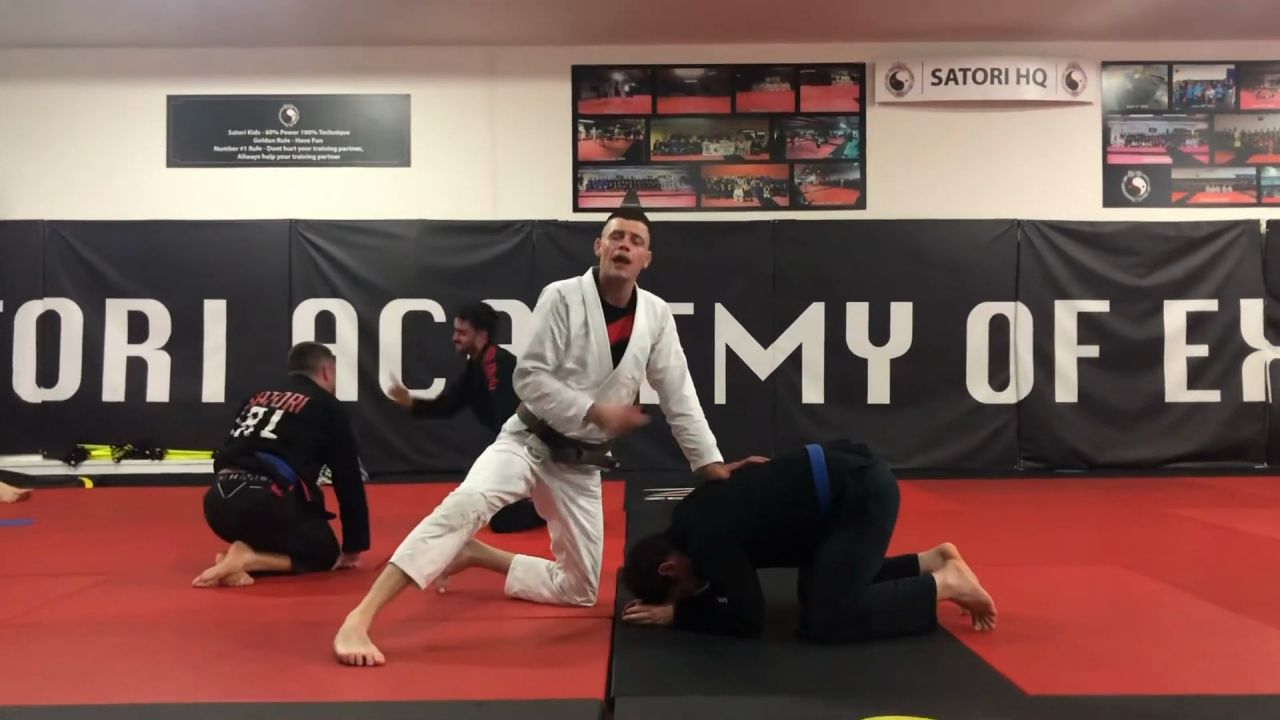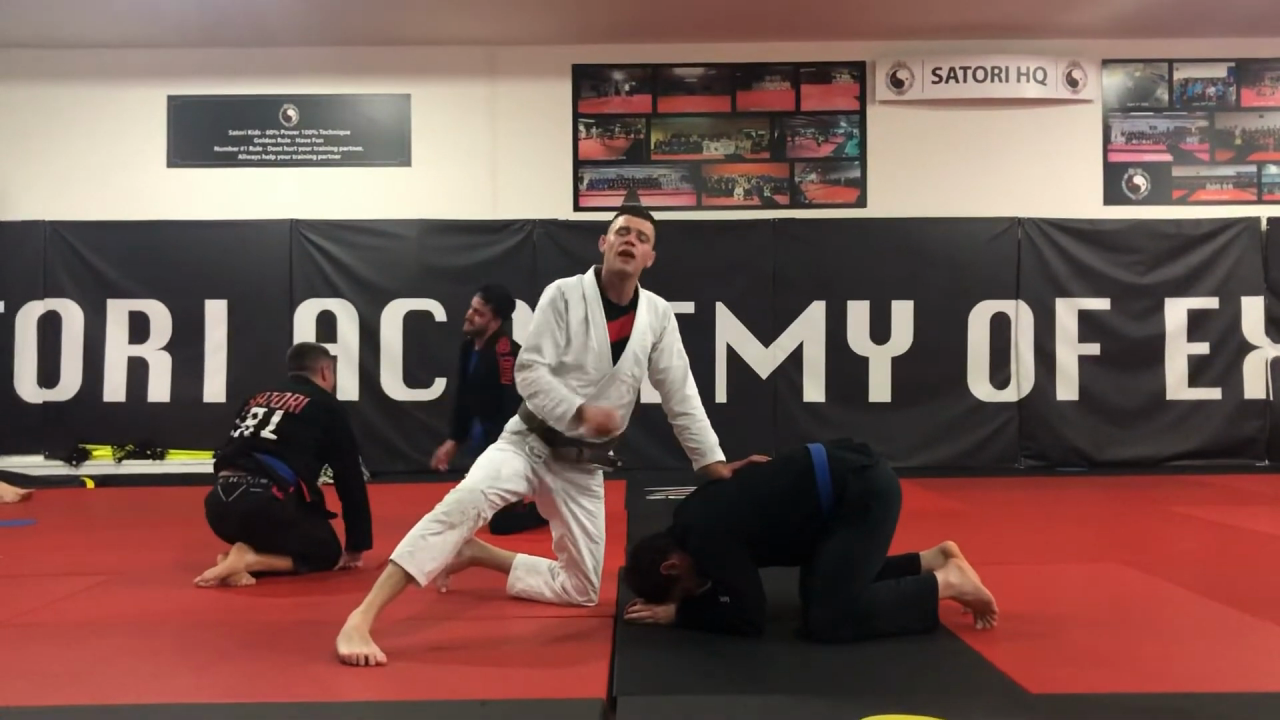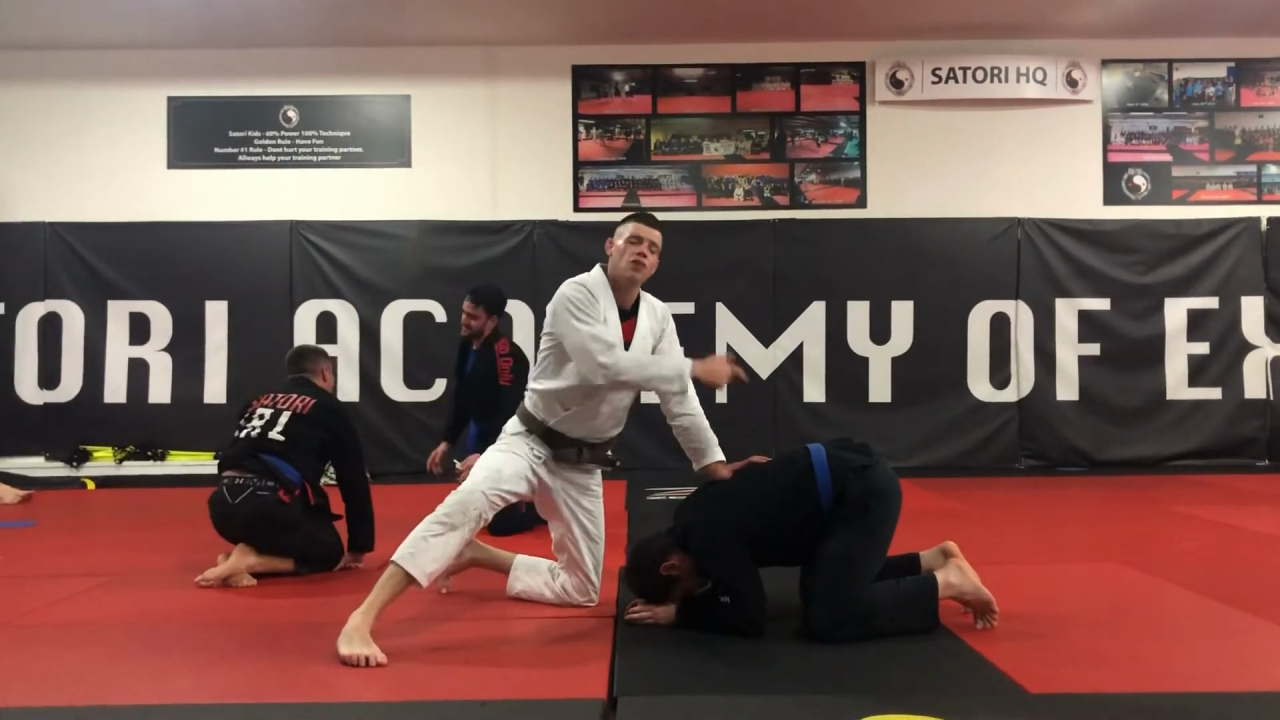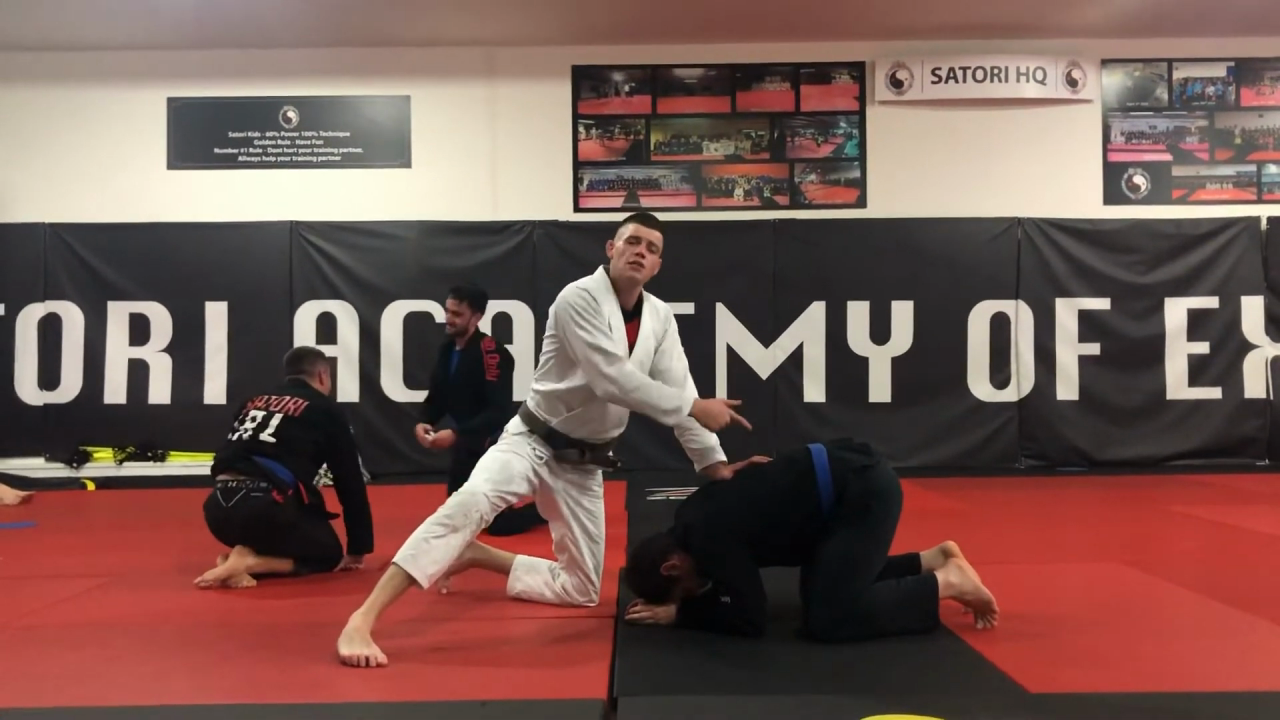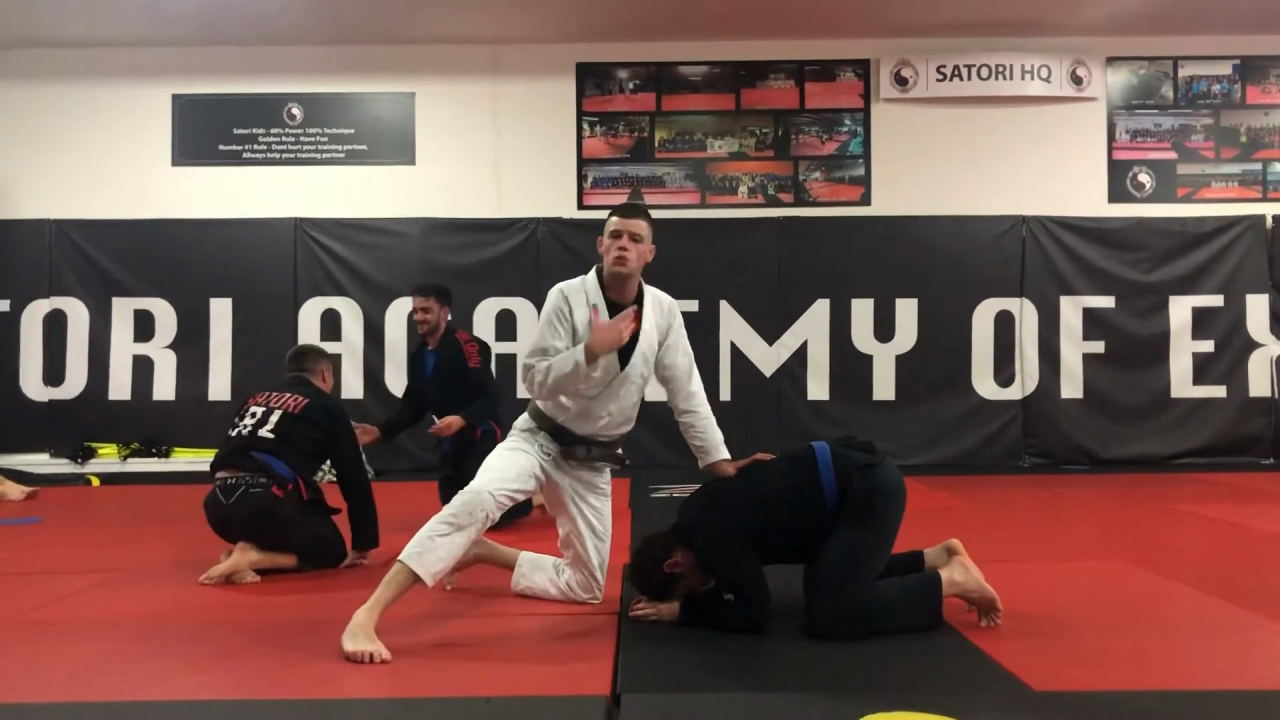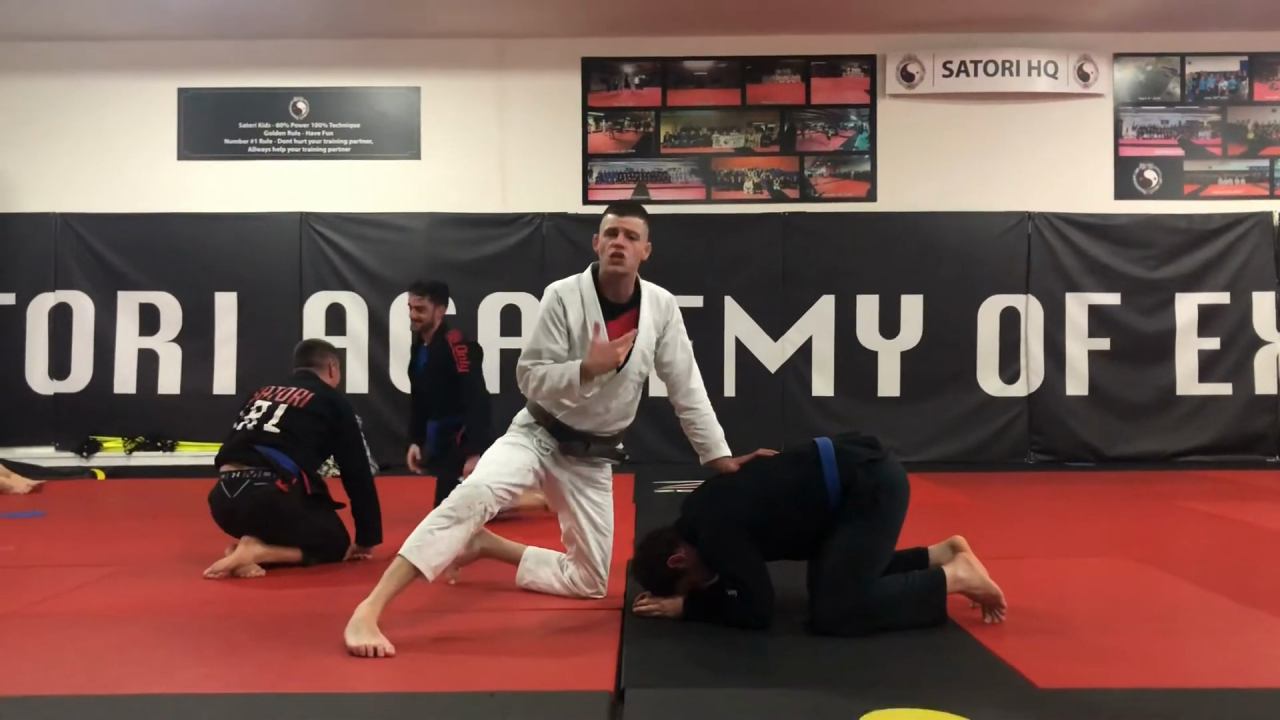
dt=0.4s
person 1, frame 1
left shoulder: (656, 314)
right shoulder: (563, 297)
left elbow: (679, 396)
right elbow: (530, 379)
left wrist: (713, 465)
right wrist: (593, 411)
left hip: (582, 463)
right hip: (531, 442)
left knee: (580, 591)
right knee: (467, 504)
left ankle: (472, 555)
right ankle: (359, 620)
person 1, frame 2
left shoulder: (658, 314)
right shoulder: (565, 295)
left elbow: (681, 396)
right elbow: (529, 373)
left wrist: (716, 464)
right wrist: (580, 410)
left hip: (583, 464)
right hip: (532, 440)
left knee: (581, 590)
right knee: (466, 501)
left ankle: (474, 553)
right ankle: (361, 619)
person 1, frame 3
left shoulder: (657, 316)
right shoulder: (576, 295)
left elbow: (675, 393)
right elbow: (609, 366)
left wrist: (715, 463)
right wrist: (695, 370)
left hip: (581, 463)
right hip: (531, 441)
left knee: (582, 590)
right knee: (469, 501)
left ankle: (475, 555)
right ankle: (362, 619)
person 1, frame 4
left shoulder: (660, 317)
right shoulder: (580, 298)
left elbow: (680, 393)
right elbow: (611, 380)
left wrist: (717, 466)
right wrist: (698, 410)
left hip: (583, 463)
right hip: (534, 441)
left knee: (582, 591)
right knee: (471, 503)
left ankle: (475, 555)
right ankle: (362, 620)
person 1, frame 5
left shoulder: (663, 310)
right shoulder: (568, 297)
left elbow: (687, 393)
right elbow: (535, 378)
left wrist: (721, 462)
right wrist: (592, 352)
left hip: (592, 461)
right hip: (540, 439)
left knee: (587, 587)
right knee: (476, 502)
left ankle: (480, 553)
right ankle: (367, 616)
person 1, frame 6
left shoulder: (662, 306)
right shoulder: (564, 296)
left elbow: (687, 389)
right elbow: (531, 379)
left wrist: (722, 459)
right wrist: (588, 368)
left hip: (592, 456)
right hip: (539, 434)
left knee: (590, 583)
right knee: (475, 495)
left ankle: (484, 546)
right ankle: (369, 610)
person 2, frame 1
left shoulder: (704, 537)
right shoulder: (690, 520)
left elbow: (747, 618)
right elbow: (732, 588)
left wrist: (673, 612)
right wrist: (669, 600)
left hip: (862, 492)
right hip: (848, 479)
left knee: (825, 619)
right knee: (817, 590)
left ankle: (944, 584)
right ankle: (933, 560)
person 2, frame 2
left shoulder: (705, 536)
right shoulder: (692, 519)
left elbow: (750, 618)
right elbow: (734, 587)
left wrist: (676, 610)
right wrist: (679, 599)
left hip: (865, 490)
right hip: (849, 477)
left knee: (826, 619)
right knee: (820, 589)
left ankle: (946, 582)
right ankle: (934, 559)
person 2, frame 3
left shoulder: (706, 537)
right shoulder: (692, 519)
left elbow: (750, 618)
right elbow: (733, 587)
left wrist: (676, 612)
right wrist: (664, 599)
left hip: (864, 490)
right hip: (849, 478)
left knee: (826, 619)
right knee: (820, 589)
left ankle: (946, 582)
right ankle: (935, 559)
person 2, frame 4
left shoulder: (708, 538)
right shoulder: (692, 519)
left elbow: (750, 618)
right elbow: (733, 587)
left wrist: (677, 611)
right wrist: (676, 600)
left hip: (865, 490)
right hip: (850, 478)
left knee: (826, 619)
right knee: (819, 589)
left ankle: (946, 582)
right ankle: (935, 559)
person 2, frame 5
left shoulder: (711, 535)
right shoulder: (696, 516)
left elbow: (753, 614)
right elbow: (739, 584)
left wrist: (680, 608)
right wrist: (682, 597)
left hip: (868, 489)
right hip: (854, 476)
left knee: (829, 616)
right knee: (824, 585)
left ankle: (950, 580)
right ankle: (939, 556)
person 2, frame 6
left shoulder: (714, 530)
right shoulder: (699, 512)
left elbow: (757, 610)
right elbow: (743, 581)
left wrist: (684, 604)
right wrist: (677, 592)
left hip: (872, 484)
right hip: (858, 472)
left knee: (832, 612)
right knee: (827, 582)
left ankle: (954, 577)
right ankle: (943, 554)
person 3, frame 1
left shoulder: (496, 363)
right shoulder: (476, 364)
left elbow: (504, 416)
right elbow: (450, 405)
right wrist: (412, 403)
left knee: (502, 519)
person 3, frame 2
left shoulder: (507, 353)
right shoulder: (469, 346)
left elbow: (513, 411)
right elbow: (464, 399)
right wrist: (453, 440)
right hip: (486, 436)
left knee: (500, 521)
person 3, frame 3
left shoulder: (506, 355)
right shoulder: (467, 346)
left elbow: (510, 414)
left wrist: (482, 456)
right wrist: (447, 441)
right hip: (480, 438)
left knee: (500, 522)
person 3, frame 4
left shoulder: (489, 352)
right shoulder: (447, 349)
left elbow: (498, 411)
right elbow: (436, 397)
left wrist: (453, 434)
right wrist: (425, 422)
left hip: (488, 444)
right hip: (464, 445)
left knee: (500, 524)
person 3, frame 5
left shoulder: (466, 345)
right shoulder: (419, 355)
left elbow: (490, 397)
right elbow: (412, 406)
left wrist: (462, 419)
right wrist: (381, 431)
left hip: (479, 437)
right hip: (451, 441)
left ankle: (534, 497)
person 3, frame 6
left shoulder: (456, 345)
right shoulder: (420, 347)
left elbow: (477, 401)
right elbow: (419, 402)
left wrist: (474, 453)
right wrist: (415, 441)
left hip: (462, 438)
right hip: (443, 438)
left ankle: (519, 499)
person 4, frame 1
left shoulder: (257, 398)
right shoulder: (328, 407)
right elbow: (348, 478)
right wrist: (353, 546)
left hip: (220, 501)
right hip: (264, 502)
right knee: (326, 554)
left ankle: (242, 554)
right ankle: (246, 560)
person 4, frame 2
left shoulder: (257, 400)
right shoulder: (328, 407)
right elbow: (350, 478)
right wrist: (356, 547)
left hip: (221, 503)
right hip: (265, 502)
right knee: (327, 553)
left ankle: (243, 555)
right ankle: (247, 560)
person 4, frame 3
left shoulder: (259, 401)
right shoulder: (331, 409)
right elbow: (354, 481)
right wrist: (358, 548)
left hip: (225, 503)
right hip: (270, 504)
right knee: (329, 554)
left ankle: (244, 555)
right ankle: (249, 561)
person 4, frame 4
left shoulder: (254, 402)
right shoulder: (326, 410)
right elbow: (350, 481)
right wrist: (357, 549)
left hip: (220, 507)
right hip: (266, 506)
right knee: (329, 555)
left ankle: (244, 556)
right ankle: (248, 562)
person 4, frame 5
left shoulder: (256, 400)
right shoulder: (327, 407)
right elbow: (354, 478)
right wrist: (363, 544)
left hip: (221, 504)
right hip: (266, 501)
left knee: (291, 538)
right knee: (332, 551)
left ankle: (244, 553)
right ankle: (252, 558)
person 4, frame 6
left shoulder: (261, 393)
right shoulder: (333, 402)
right elbow: (358, 473)
right wrist: (366, 539)
left hip: (225, 497)
right hip: (271, 495)
right knee: (336, 544)
left ankle: (249, 547)
right ankle: (256, 551)
